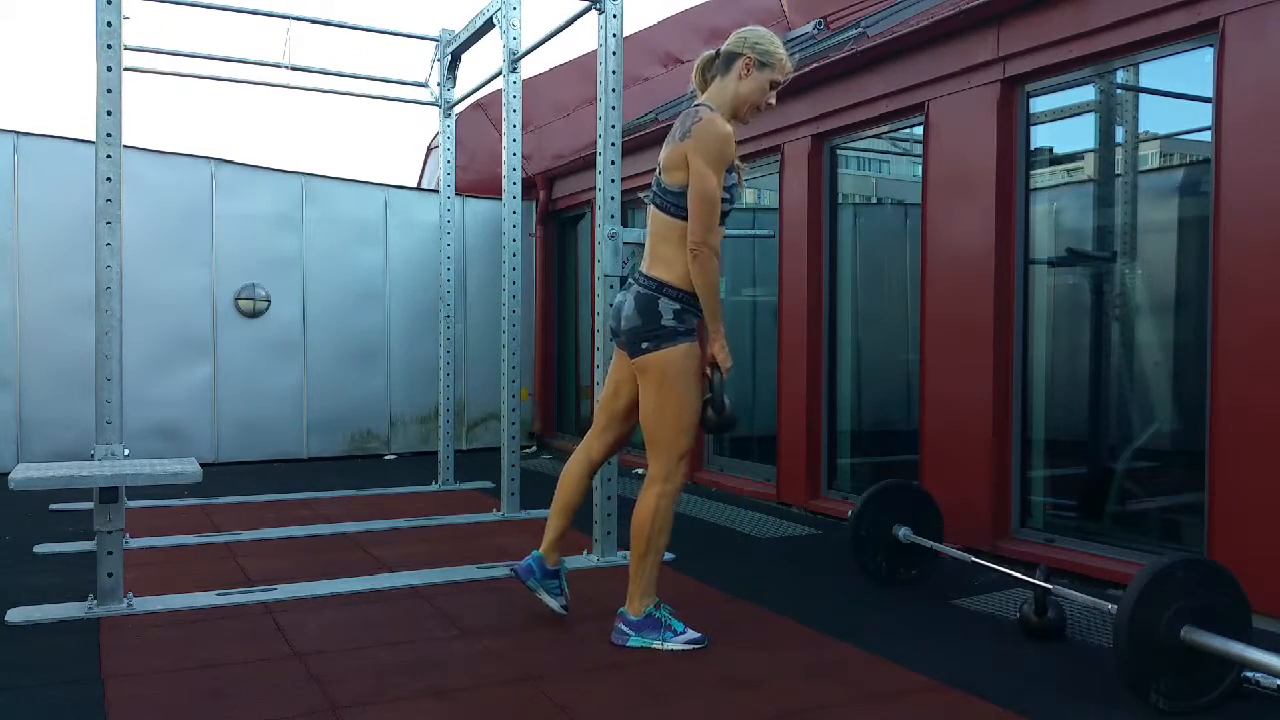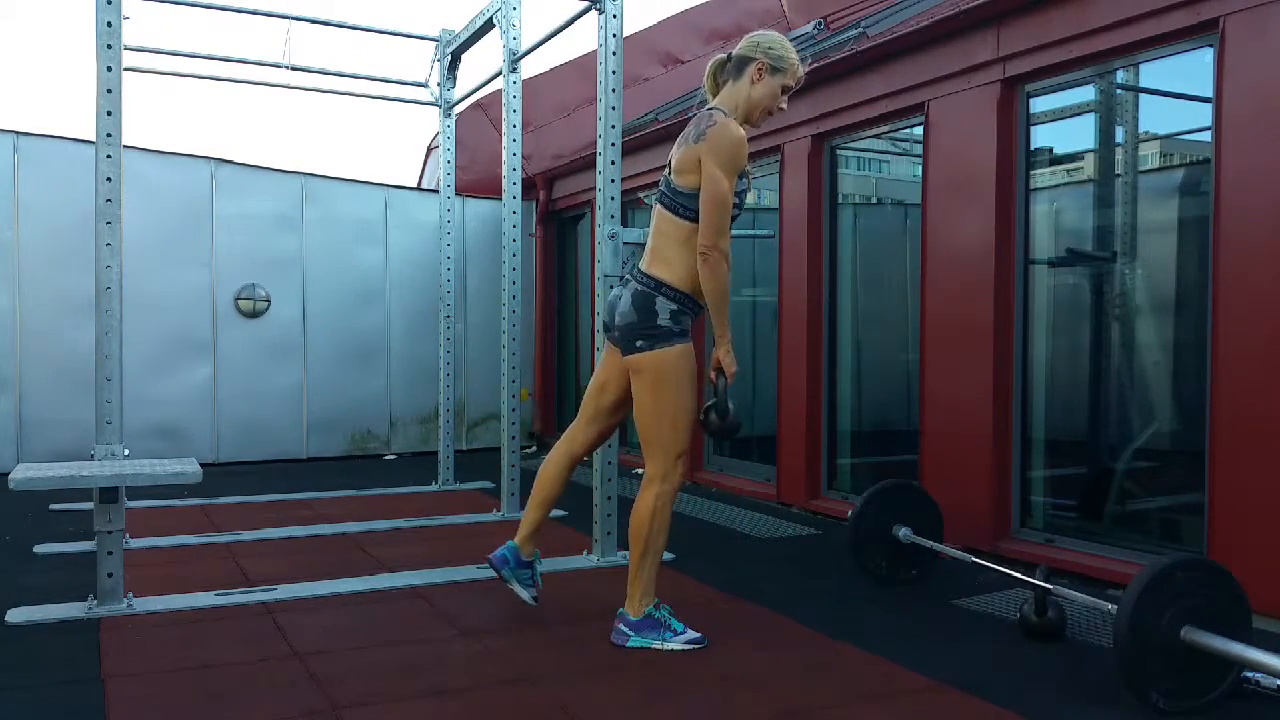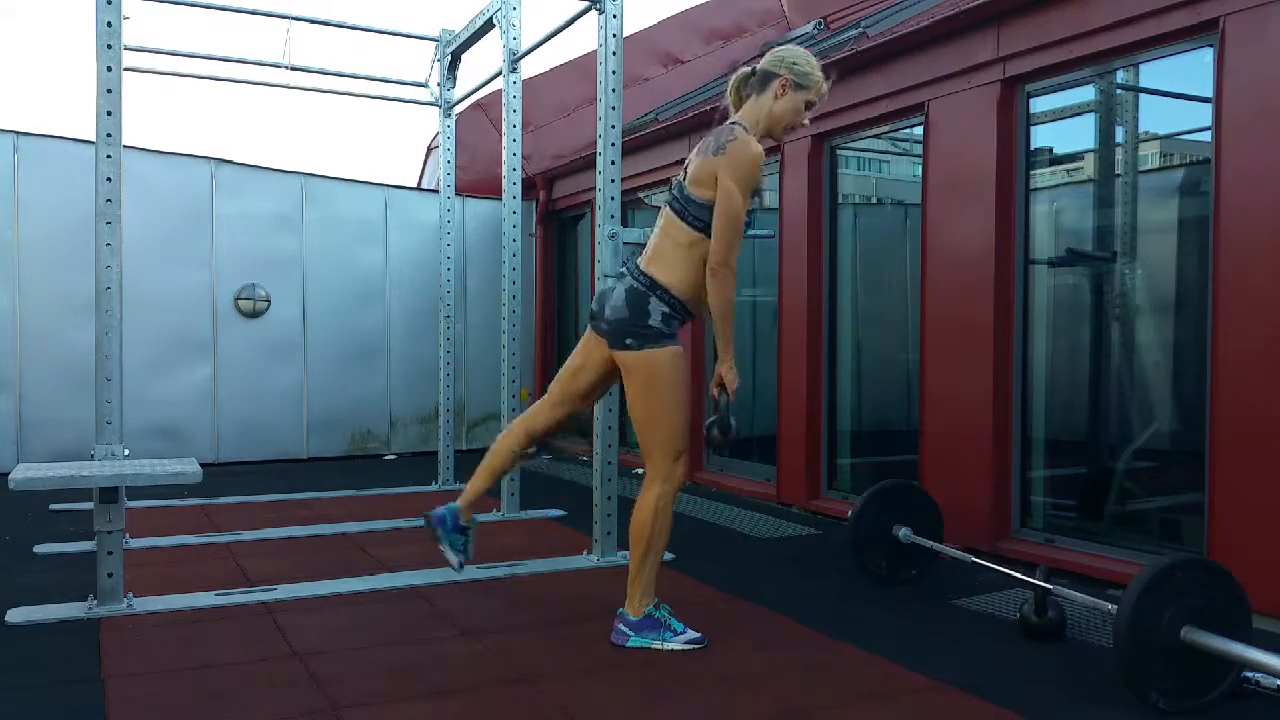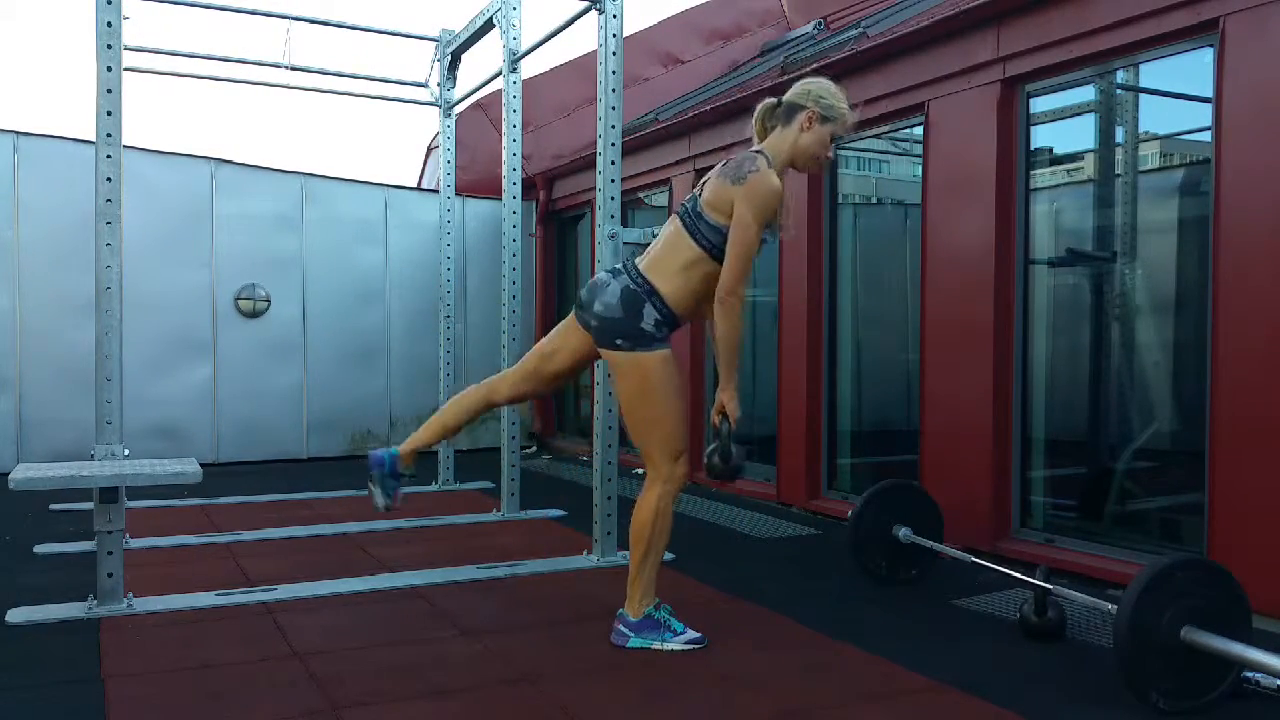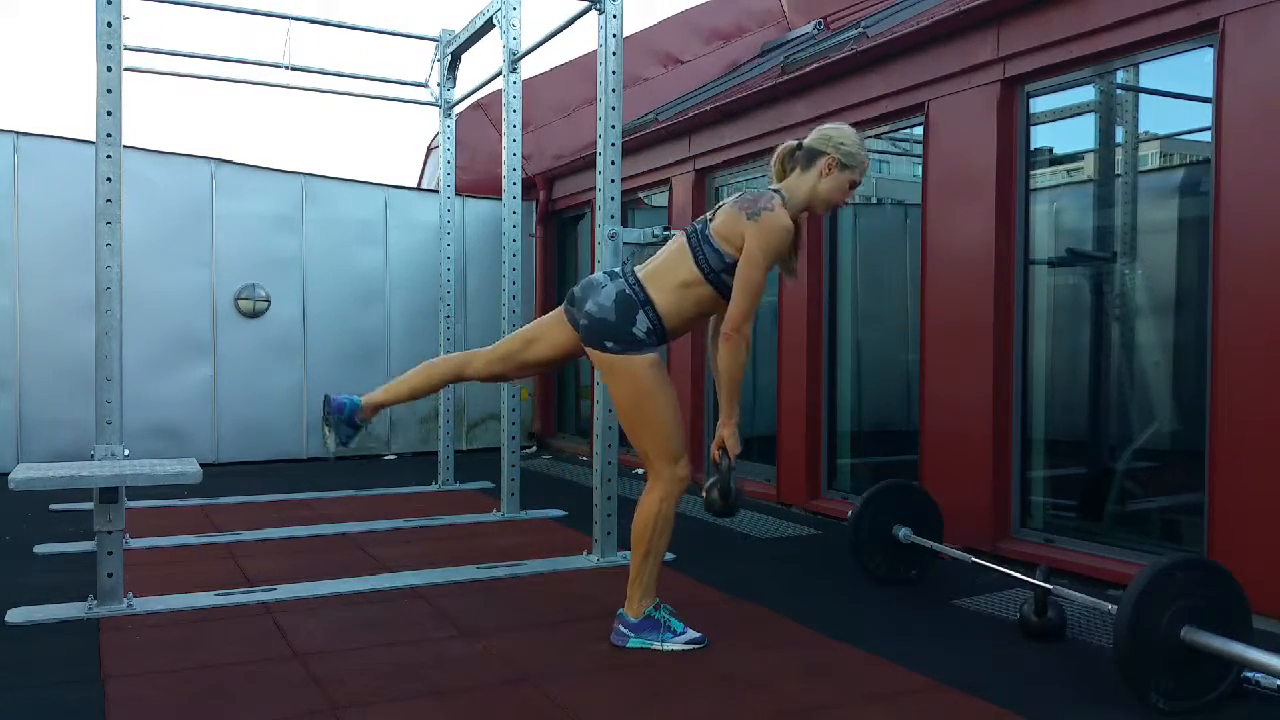
dt=0.2s
person 1, frame 1
left shoulder: (692, 123)
right shoulder: (712, 128)
right elbow: (701, 246)
left wrist: (703, 330)
right wrist: (717, 336)
left hip: (643, 303)
right hip: (665, 313)
left knee: (600, 442)
right knee: (667, 473)
left ankle: (545, 561)
right ankle: (638, 617)
person 1, frame 2
left shoulder: (702, 127)
right shoulder: (725, 133)
right elbow: (711, 250)
left wrist: (710, 335)
right wrist: (723, 340)
left hip: (637, 301)
right hip: (659, 313)
left knee: (584, 432)
right knee: (666, 472)
left ankle: (520, 550)
right ankle: (637, 617)
person 1, frame 3
left shoulder: (723, 139)
right shoulder: (745, 149)
right elbow: (719, 266)
left wrist: (719, 350)
right wrist: (726, 357)
left hip: (627, 298)
right hip: (650, 313)
left knee: (548, 412)
right knee: (667, 471)
left ankle: (459, 515)
right ankle: (638, 617)
person 1, frame 4
left shoulder: (741, 166)
right shoulder: (764, 182)
left elbow: (711, 282)
right elbow: (729, 295)
left wrist: (721, 377)
right wrist: (729, 386)
left hip: (614, 295)
right hip: (637, 317)
left knee: (509, 386)
right knee: (669, 471)
left ankle: (398, 460)
right ankle: (637, 616)
person 1, frame 5
left shoulder: (757, 203)
right shoulder: (777, 221)
left elbow: (720, 322)
right elbow: (736, 331)
left wrist: (723, 407)
right wrist: (729, 420)
left hip: (604, 298)
right hip: (625, 322)
left knee: (483, 363)
right knee: (671, 473)
left ankle: (357, 409)
right ankle: (637, 617)
